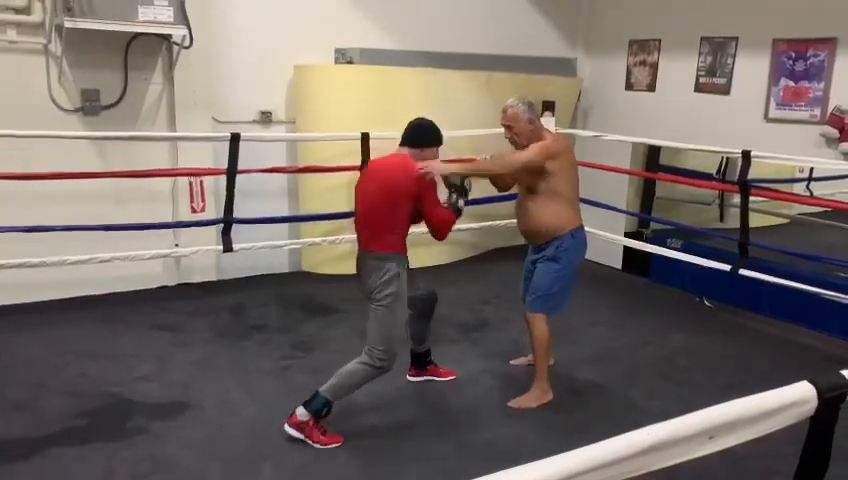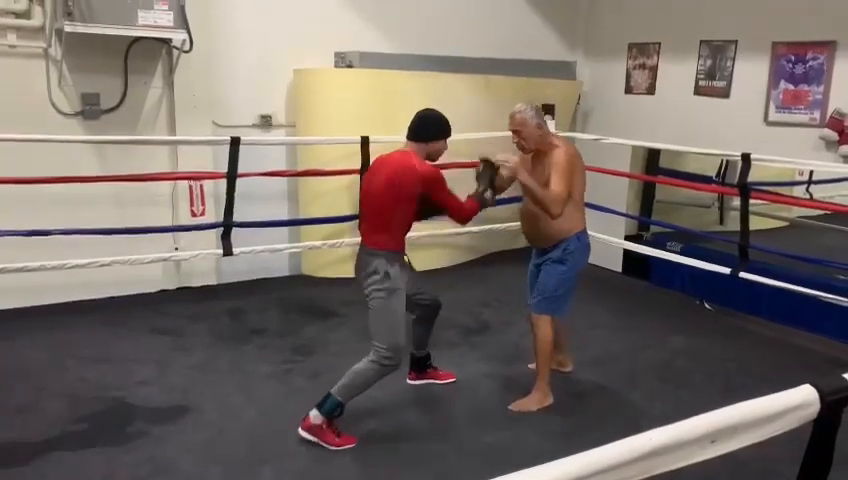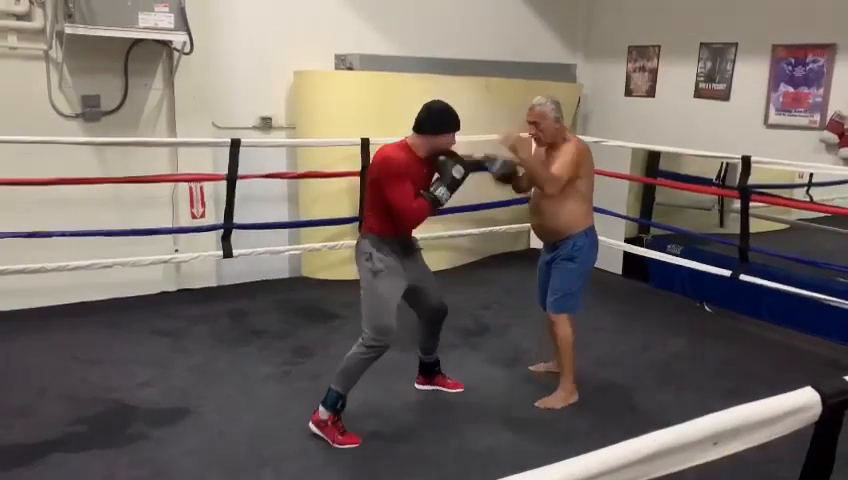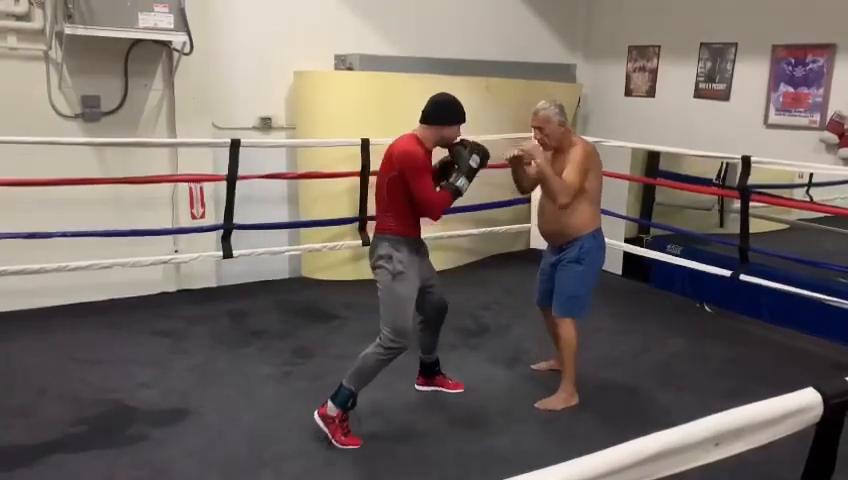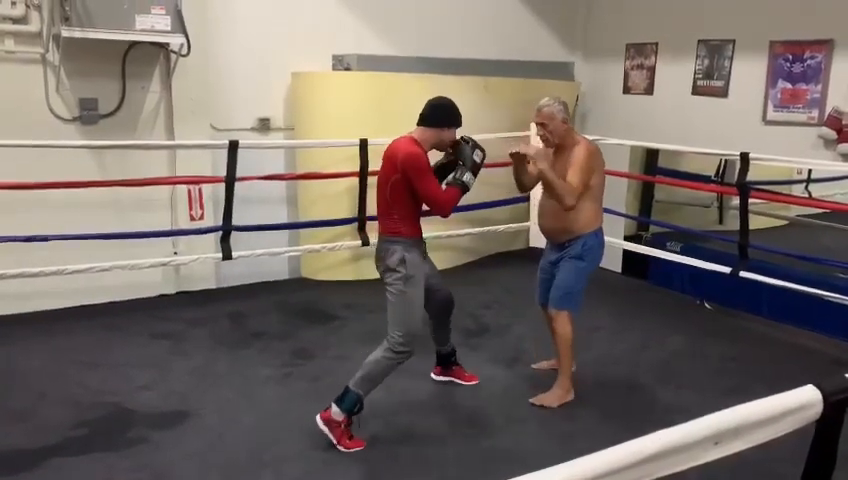
dt=0.3s
person 1, frame 1
left shoulder: (376, 167)
right shoulder: (418, 176)
right elbow: (440, 231)
right wrist: (459, 196)
left hip: (373, 260)
right hip: (386, 266)
left knee: (425, 298)
right knee: (378, 358)
left ankle: (421, 364)
right ankle: (304, 416)
person 1, frame 2
left shoulder: (384, 163)
right shoulder: (425, 173)
right elbow: (462, 215)
left wrist: (432, 205)
right wrist: (486, 188)
left hip: (384, 257)
right hip: (383, 264)
left knee: (429, 305)
right knee: (387, 355)
left ankle: (420, 368)
right ankle: (318, 418)
person 1, frame 3
left shoulder: (424, 156)
right shoulder: (392, 159)
left elbow: (448, 167)
right elbow: (409, 216)
right wrist: (446, 184)
left hip: (405, 247)
right hip: (378, 251)
left knee: (436, 309)
right knee: (378, 337)
left ankle: (430, 373)
right ankle: (326, 412)
person 1, frame 4
left shoulder: (421, 149)
right shoulder: (407, 152)
left elbow: (427, 179)
right elbow: (433, 208)
left wrist: (454, 163)
right wrist: (464, 172)
left hip: (412, 245)
right hip: (393, 249)
left knee: (436, 306)
right knee: (395, 338)
left ankle: (429, 374)
right ankle: (334, 410)
person 1, frame 5
left shoulder: (402, 147)
right shoulder: (411, 155)
right elbow: (441, 205)
left wrist: (450, 163)
right wrist: (468, 168)
left hip: (404, 246)
right hip: (401, 251)
left knee: (442, 300)
right knee: (401, 343)
left ankle: (446, 364)
right ankle: (337, 414)
person 2, frame 1
left shoulder: (550, 148)
right shoulder: (528, 148)
left elbow: (503, 168)
right elbow: (505, 183)
left wrist: (448, 166)
right wrist: (485, 171)
left hip: (564, 243)
right hip: (543, 242)
left knee: (535, 311)
right knee: (532, 304)
left ankle: (541, 389)
right ankle: (541, 355)
person 2, frame 2
left shoulder: (562, 154)
right shoulder: (528, 153)
left elbow: (554, 207)
right elbow: (499, 187)
left wrist: (521, 175)
right wrist: (500, 169)
left hip: (567, 247)
right hip: (542, 246)
left knee: (540, 314)
right knee: (544, 308)
left ankle: (542, 391)
right ankle: (560, 358)
person 2, frame 3
left shoulder: (573, 149)
right shoulder: (541, 148)
left elbow: (550, 185)
right elbow: (524, 187)
left wrist: (520, 153)
left hip: (576, 245)
right hip: (552, 243)
left knee: (559, 313)
right knee: (549, 307)
left ankle: (567, 389)
right ankle: (561, 361)
person 2, frame 4
left shoulder: (581, 152)
right shoulder: (548, 152)
left elbow: (562, 196)
right elbow: (526, 188)
left wrist: (538, 162)
right wrist: (519, 166)
left hip: (582, 247)
right hip: (556, 245)
left knee: (564, 316)
right knee: (546, 305)
left ankle: (568, 391)
right ankle: (561, 359)
person 2, frame 5
left shoulder: (583, 151)
right shoulder: (550, 149)
left elbow: (569, 199)
right elbow: (525, 186)
left wrist: (543, 166)
right wrist: (520, 163)
left hip: (582, 244)
right hip: (556, 243)
left knee: (559, 310)
right knee: (547, 305)
left ankle: (563, 387)
right ankle: (563, 359)
